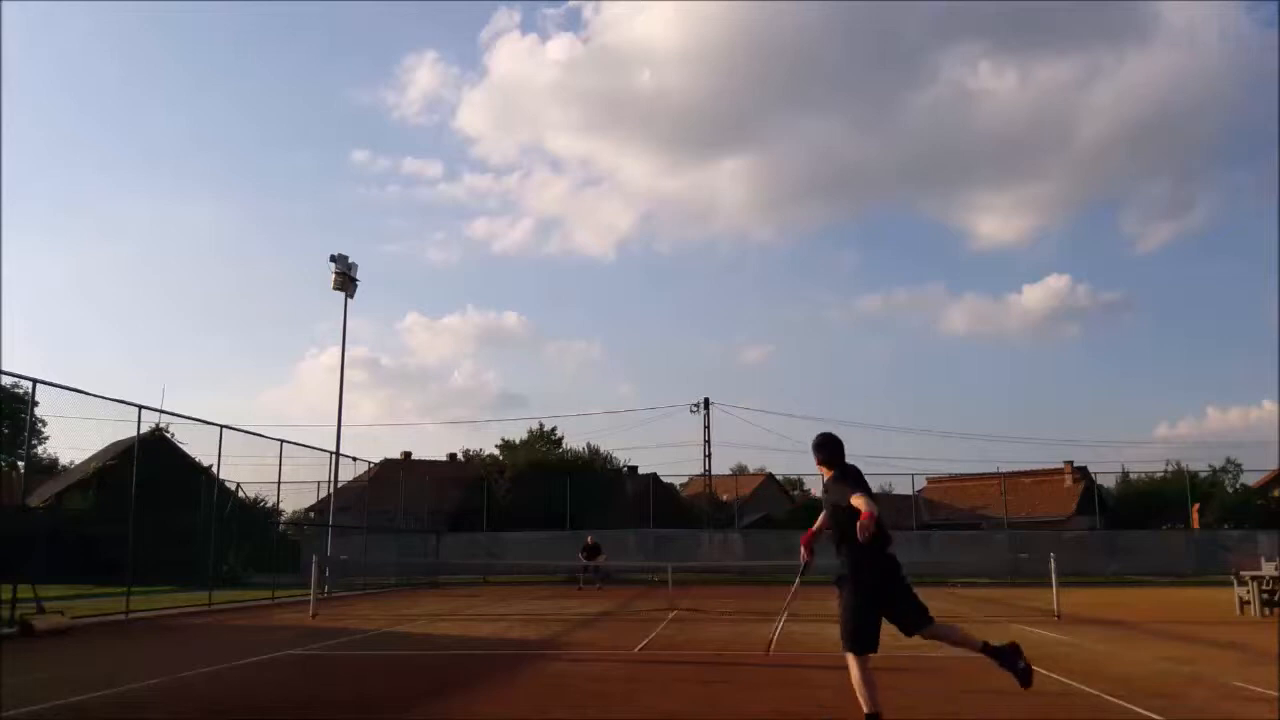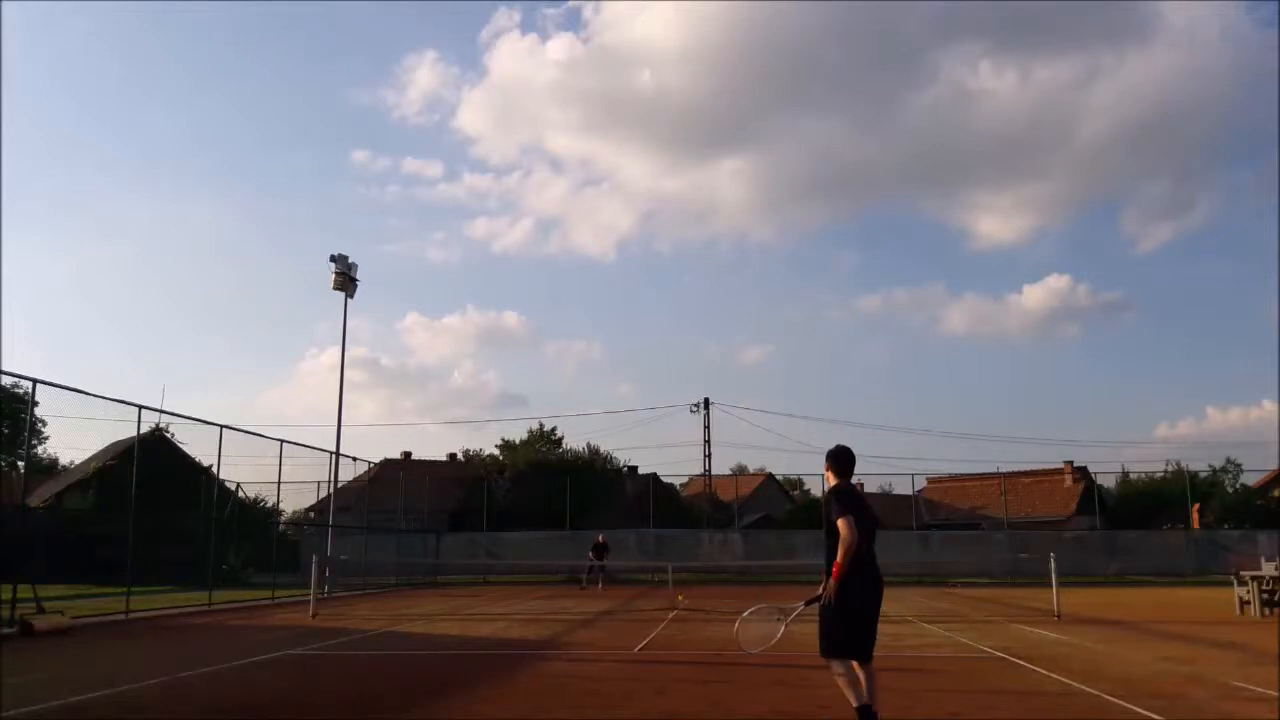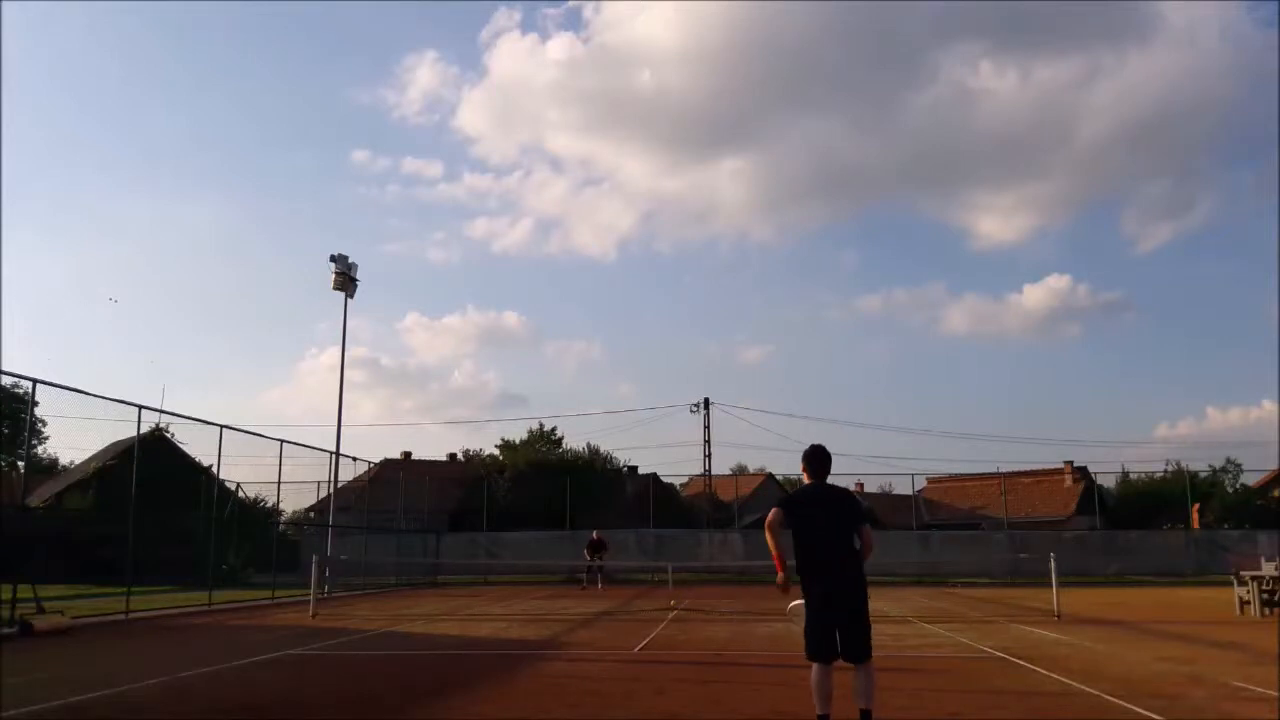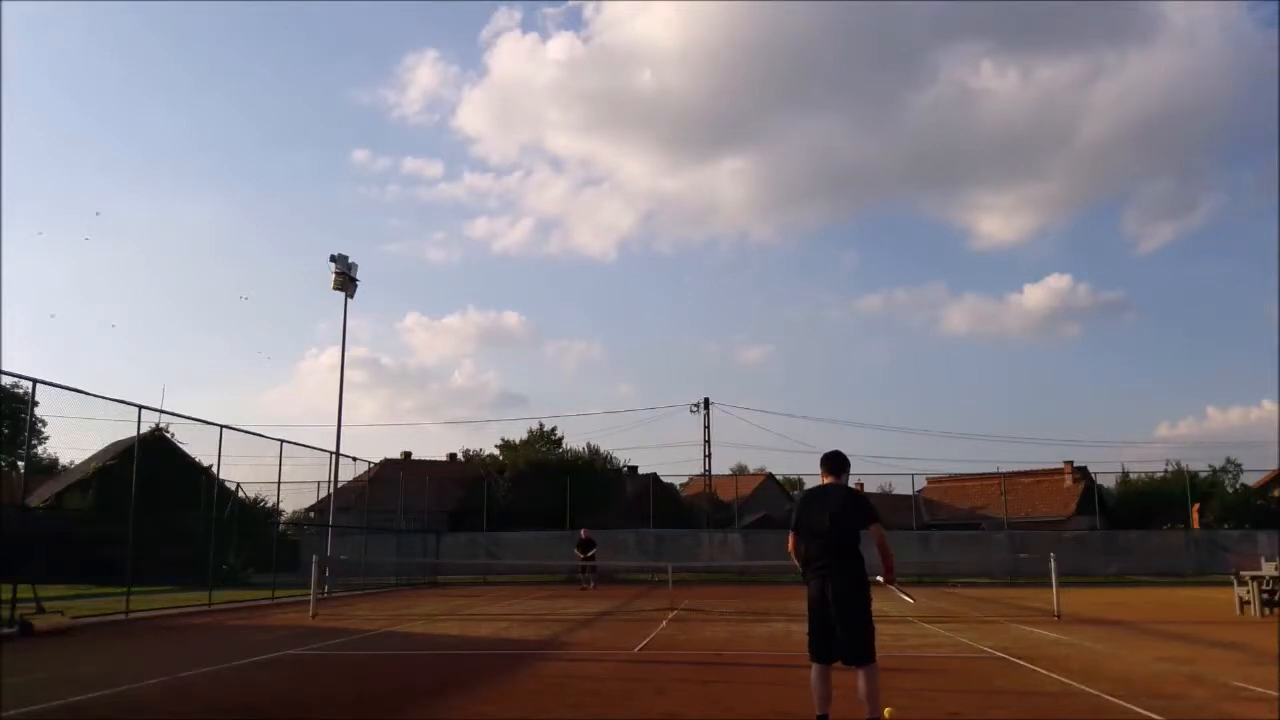
dt=0.7s
person 1, frame 1
left shoulder: (840, 483)
right shoulder: (848, 473)
left elbow: (864, 501)
left wrist: (867, 516)
right wrist: (810, 536)
left hip: (862, 577)
right hip: (884, 570)
left knee: (855, 654)
right knee: (926, 627)
right ankle: (1002, 654)
person 1, frame 2
left shoulder: (836, 494)
right shoulder: (856, 496)
left elbow: (849, 537)
left wrist: (834, 576)
right wrist: (832, 576)
left hip: (847, 587)
right hip: (868, 583)
left knee: (837, 657)
right knee: (861, 658)
person 1, frame 3
left shoulder: (793, 499)
right shoulder: (845, 497)
left elbow: (771, 524)
right elbow: (867, 543)
left wrist: (781, 569)
left hip: (816, 586)
right hip: (851, 582)
left knee: (821, 660)
right knee: (861, 659)
person 1, frame 4
left shoulder: (805, 500)
right shoulder: (854, 497)
left elbow: (793, 548)
right elbow: (880, 539)
right wrist: (889, 570)
left hip: (816, 583)
right hip: (850, 582)
left knee: (821, 661)
right knee: (864, 661)
